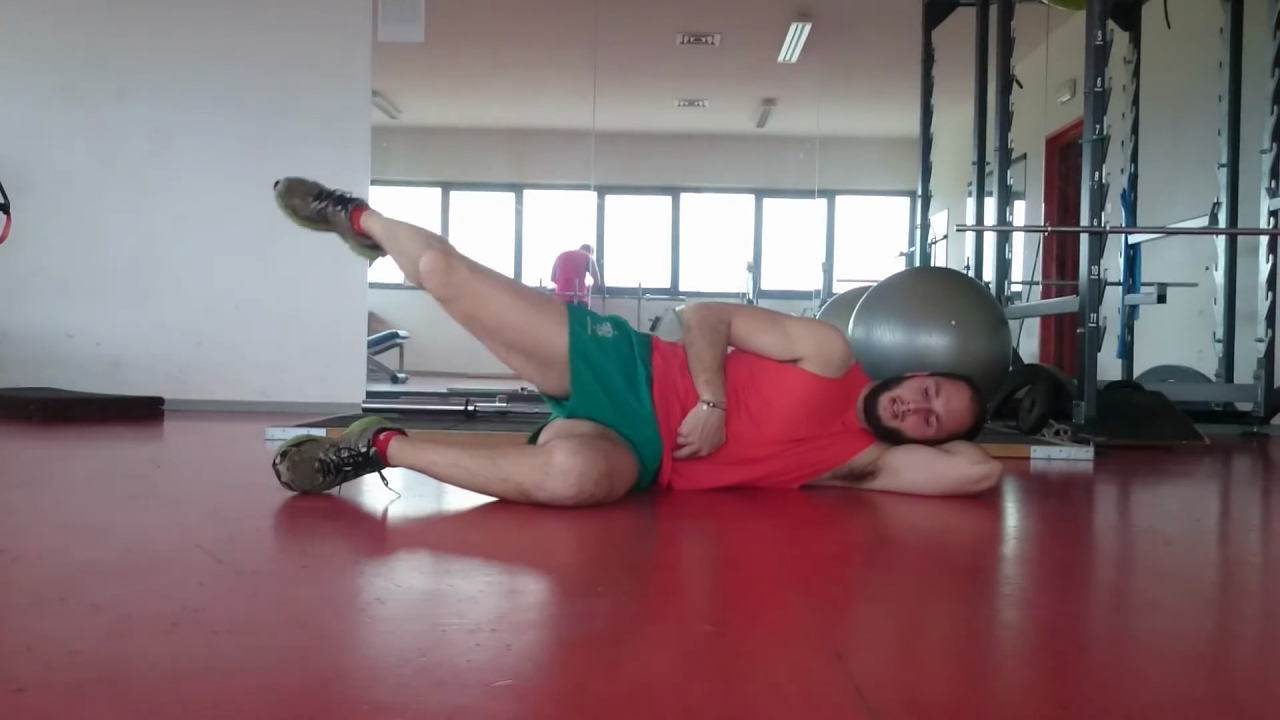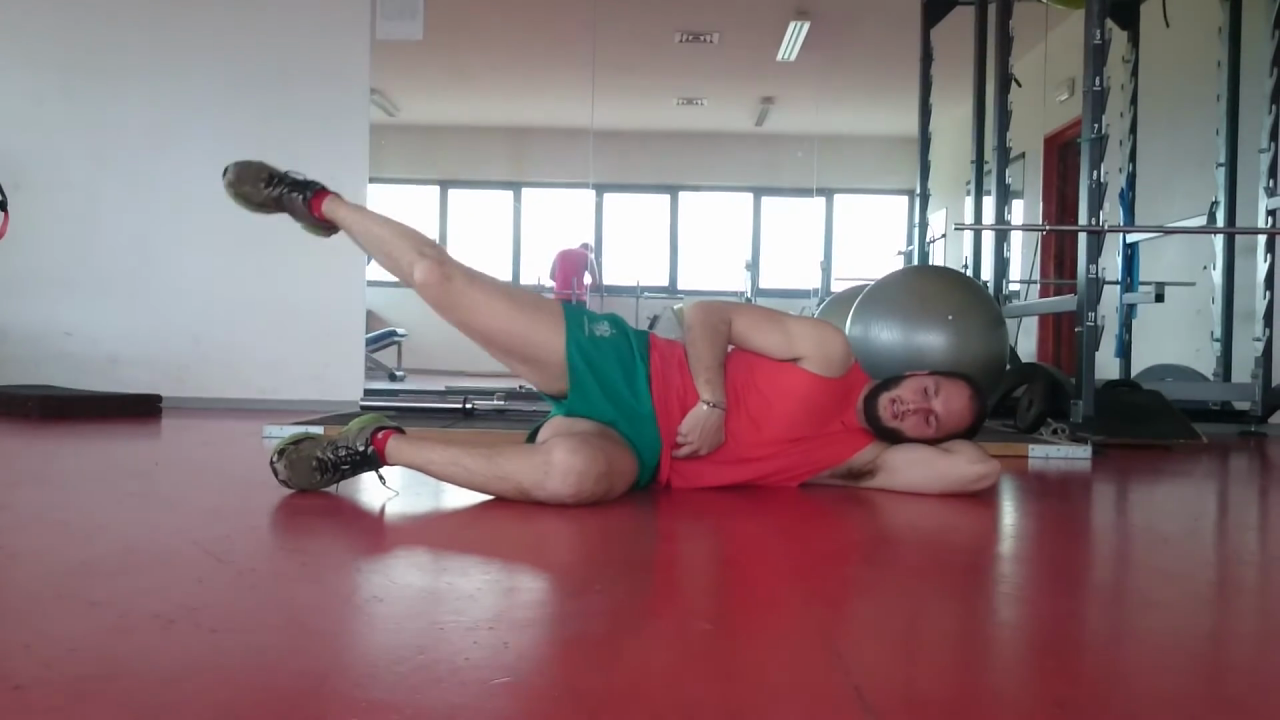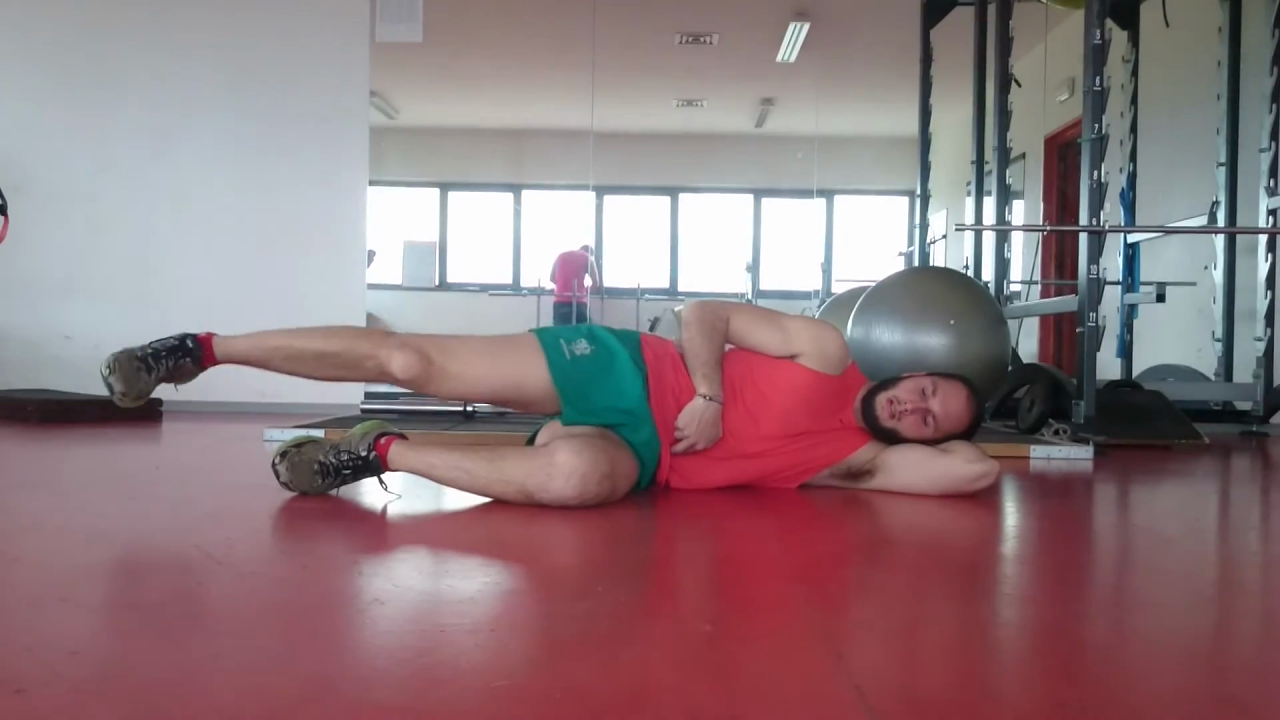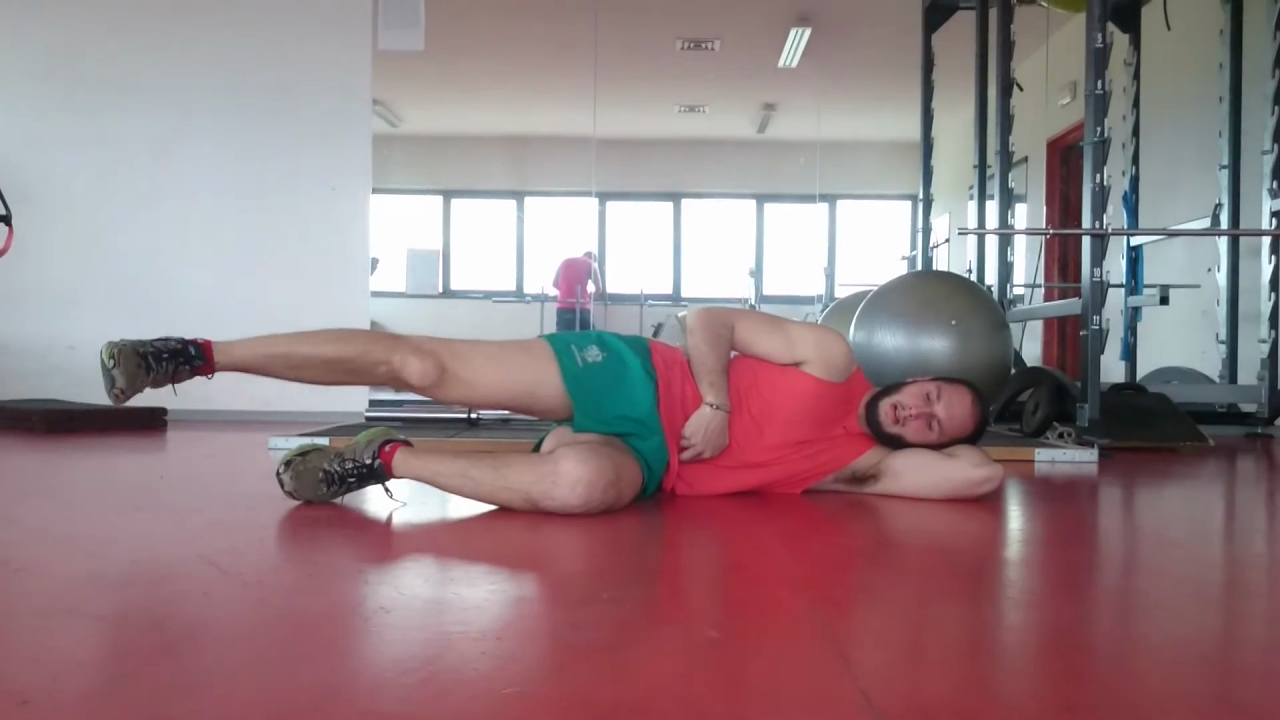
dt=0.5s
person 1, frame 1
left shoulder: (867, 459)
right shoulder: (832, 358)
left elbow: (982, 471)
right elbow: (708, 316)
right wrist: (710, 402)
left hip: (639, 446)
right hip: (625, 368)
left knee: (580, 473)
right knee: (440, 267)
left ankle: (379, 448)
person 1, frame 2
left shoulder: (862, 457)
right shoulder: (828, 354)
left elbow: (979, 471)
right elbow: (708, 311)
right wrist: (710, 397)
left hip: (639, 447)
right hip: (627, 363)
left knee: (577, 471)
right knee: (434, 273)
left ankle: (376, 447)
right ankle: (317, 204)
person 1, frame 3
left shoulder: (861, 460)
right shoulder: (827, 353)
left elbow: (976, 470)
right elbow: (706, 314)
right wrist: (708, 396)
left hip: (637, 451)
right hip: (620, 372)
left knee: (577, 474)
right knee: (410, 360)
left ankle: (381, 452)
right ankle: (204, 348)
person 1, frame 4
left shoulder: (865, 465)
right shoulder: (832, 359)
left elbow: (980, 475)
right elbow: (710, 321)
right wrist: (715, 404)
left hip: (647, 456)
right hip: (630, 378)
left knee: (581, 483)
right knee: (422, 362)
left ankle: (382, 460)
right ankle: (198, 355)
